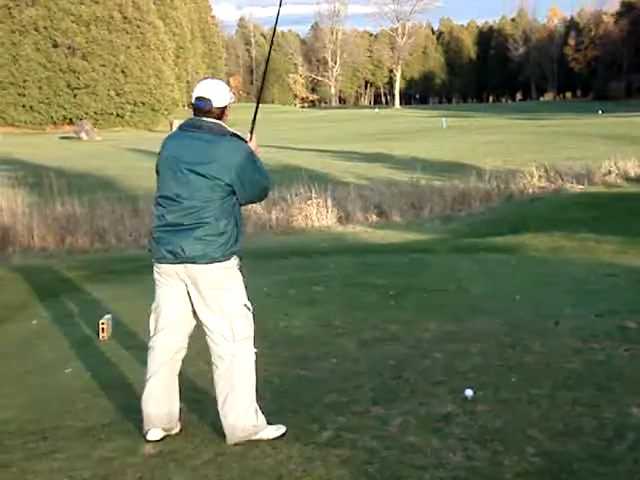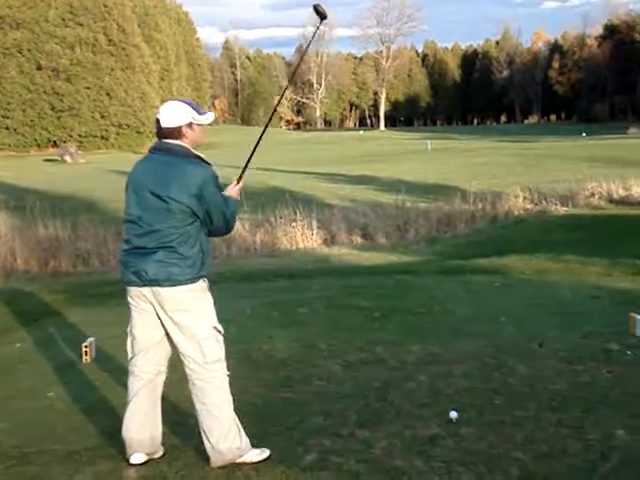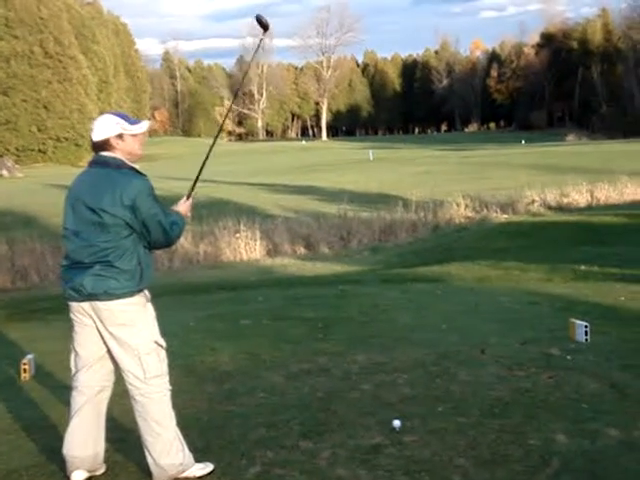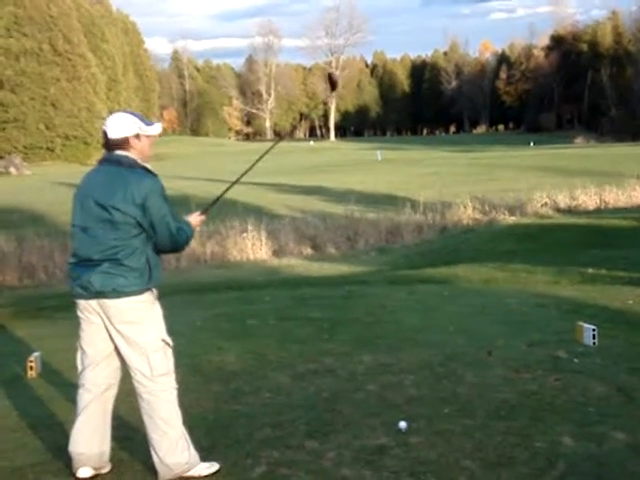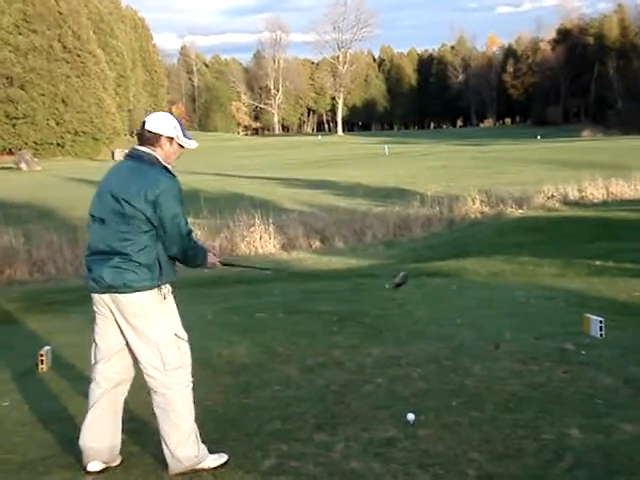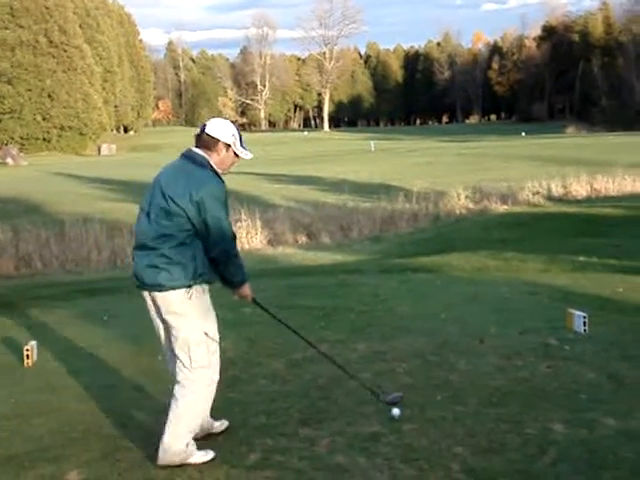
dt=0.7s
person 1, frame 1
left shoulder: (171, 144)
right shoulder: (234, 150)
right elbow: (259, 189)
right wrist: (252, 155)
left hip: (168, 257)
right hip: (213, 260)
left knee: (165, 339)
right knee: (233, 342)
left ankle: (158, 421)
right ankle: (242, 424)
person 1, frame 2
left shoulder: (141, 169)
right shoulder: (197, 173)
right elbow: (221, 224)
right wrist: (231, 199)
left hip: (139, 279)
right hip: (180, 283)
left knee: (144, 363)
right knee: (207, 365)
left ankle: (140, 443)
right ankle: (227, 447)
person 1, frame 3
left shoulder: (80, 183)
right shoulder: (132, 184)
right elbow: (162, 236)
left wrist: (164, 213)
right wrist: (179, 214)
left hip: (81, 294)
right hip: (120, 296)
left knee: (88, 379)
right knee: (149, 380)
person 1, frame 4
left shoulder: (89, 182)
right shoulder: (143, 183)
right elbow: (169, 240)
left wrist: (177, 225)
right wrist: (188, 226)
left hip: (88, 291)
right hip: (129, 294)
left knee: (94, 376)
right knee: (156, 378)
person 1, frame 5
left shoulder: (114, 175)
right shoulder: (160, 181)
right elbow: (178, 243)
right wrist: (203, 257)
left hip: (104, 285)
right hip: (142, 289)
left knee: (108, 371)
right knee: (171, 372)
left ankle: (97, 451)
right ankle: (185, 454)
person 1, frame 6
left shoulder: (170, 172)
right shoulder: (208, 184)
right elbow: (221, 244)
right wrist: (239, 282)
left hip: (152, 278)
right hip: (181, 284)
left knee: (182, 356)
right knee: (203, 364)
left ankle: (193, 423)
right ankle: (176, 447)
